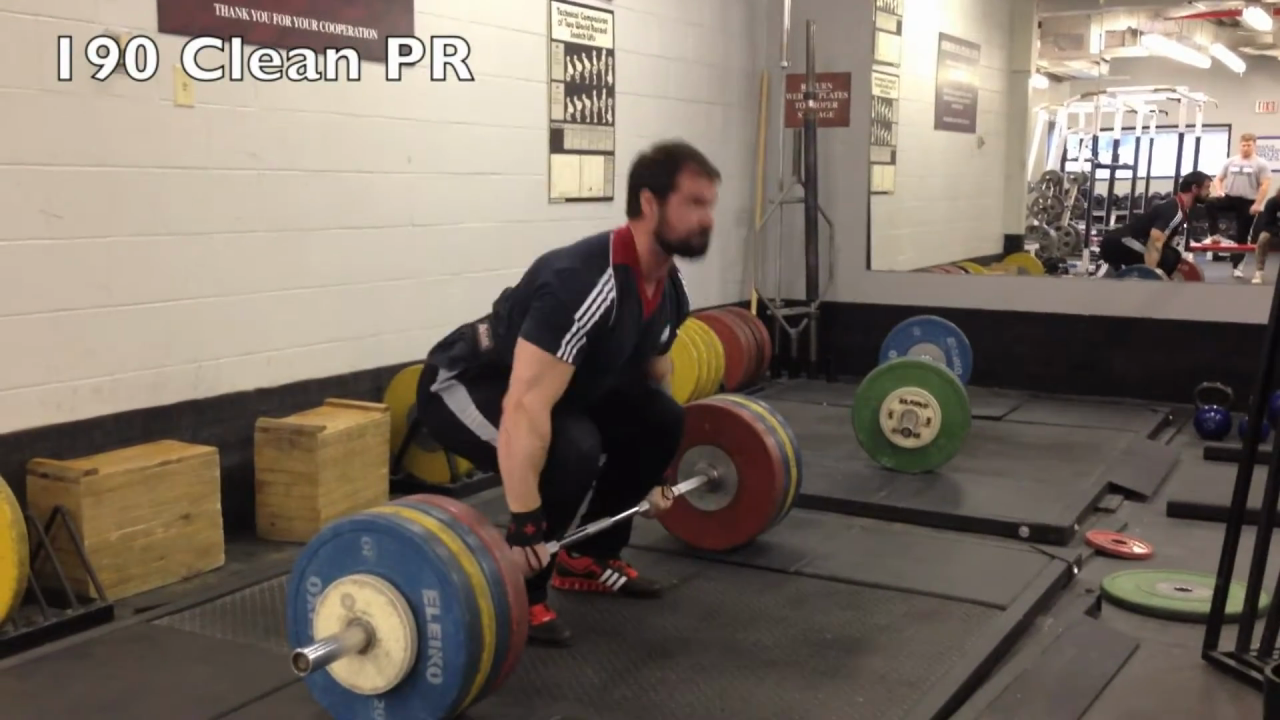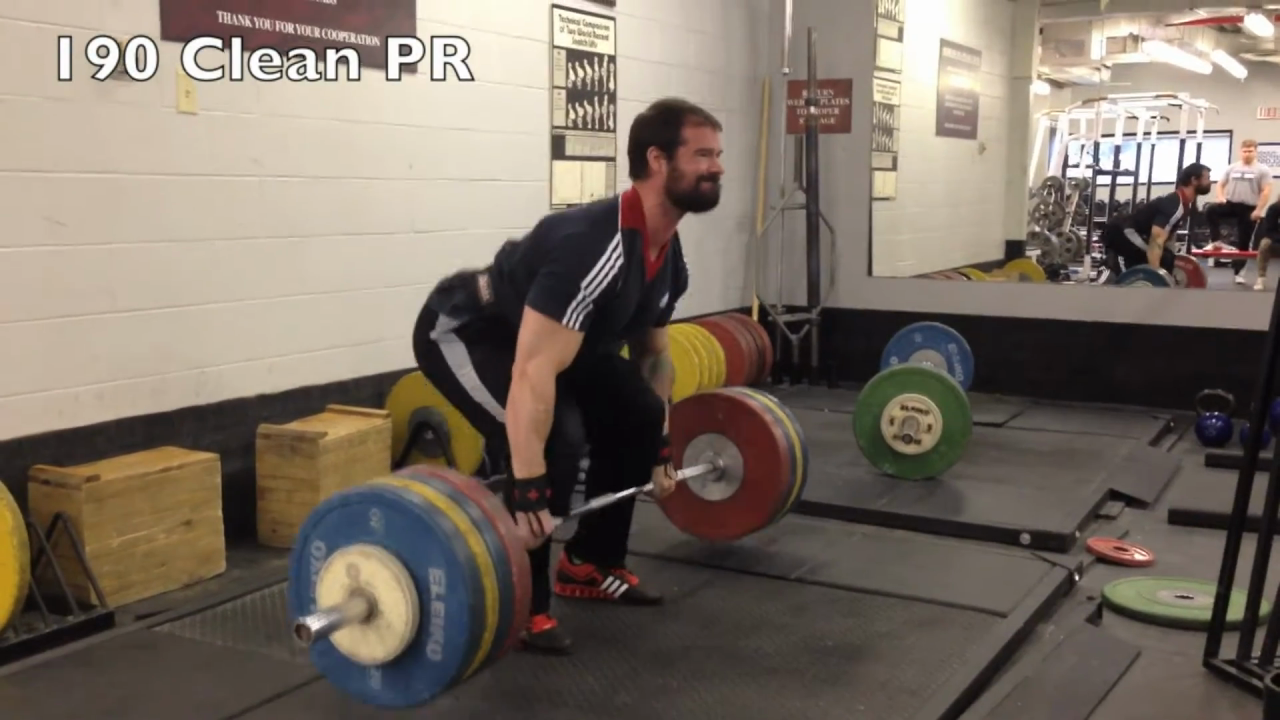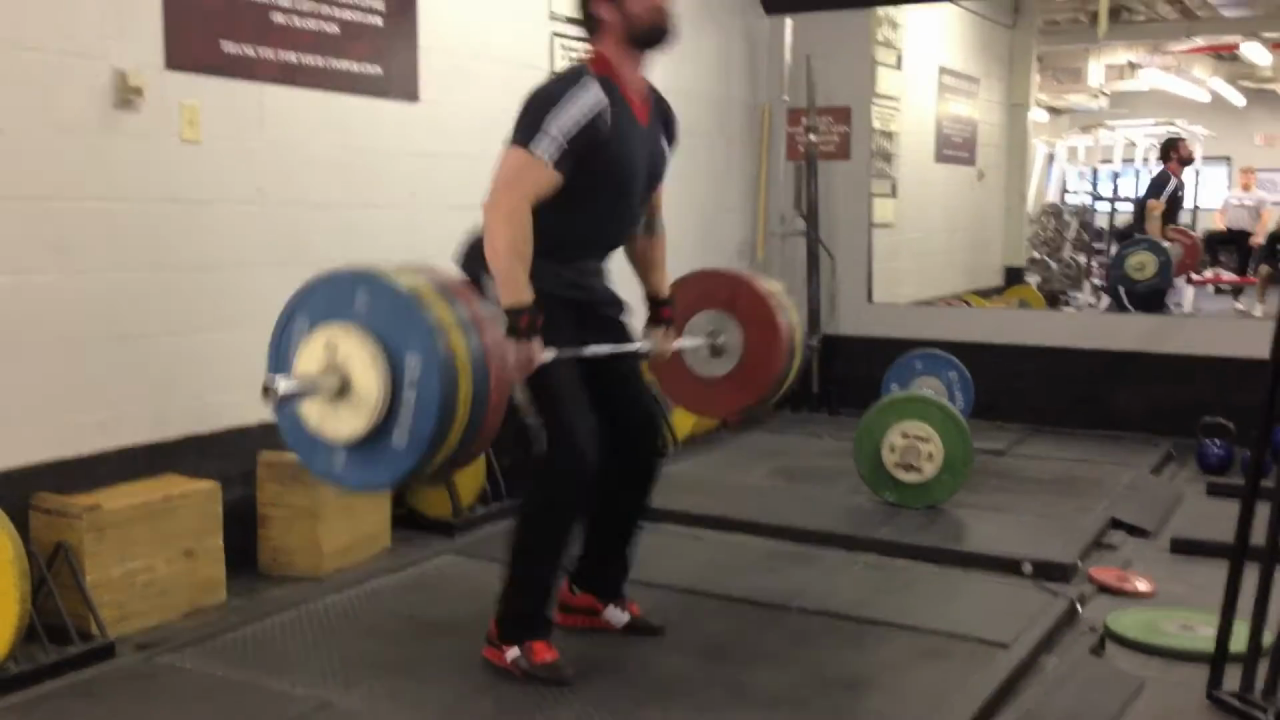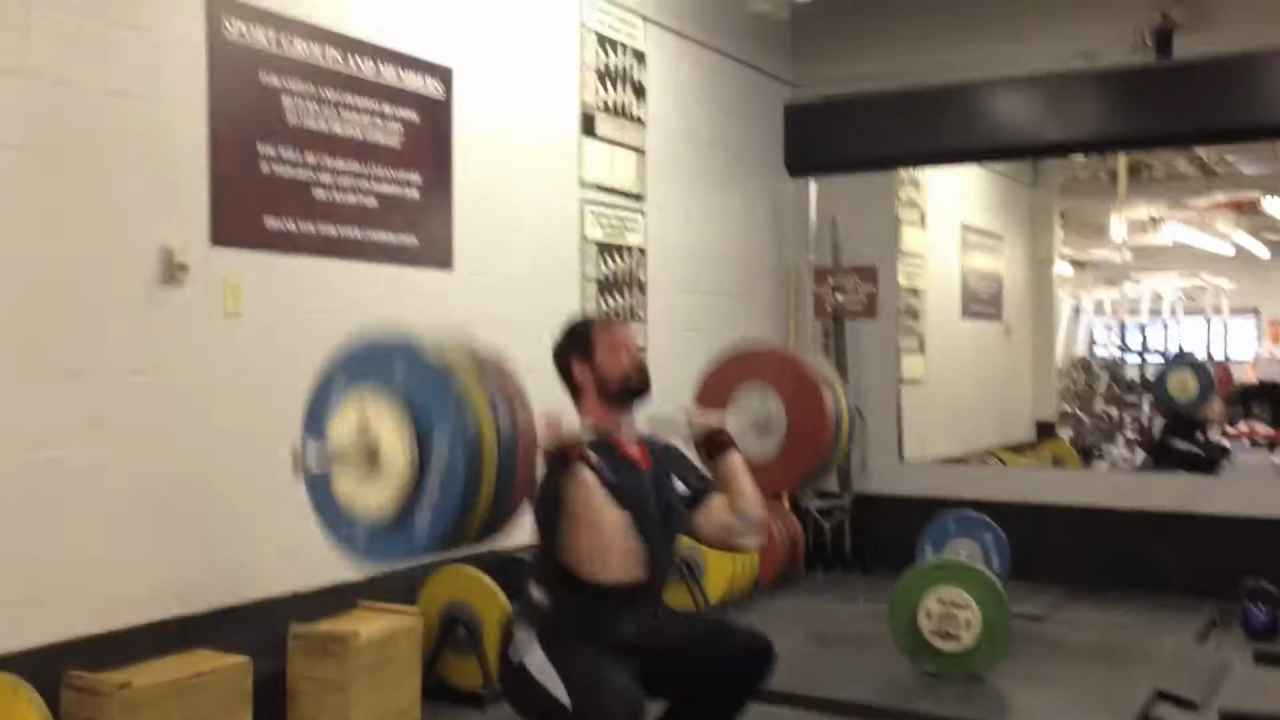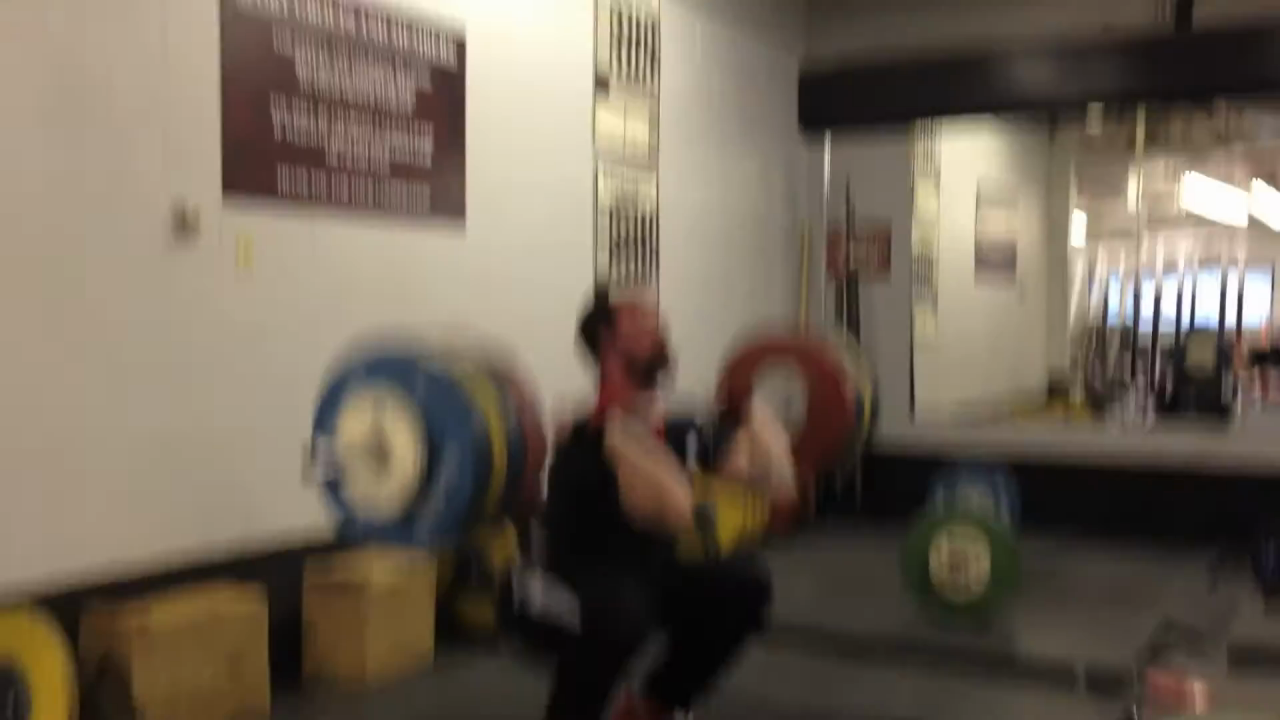
dt=0.5s
person 1, frame 1
left shoulder: (669, 290)
right shoulder: (583, 283)
left elbow: (653, 377)
right elbow: (523, 408)
left wrist: (654, 476)
right wrist: (524, 528)
right hip: (462, 385)
left knee: (661, 420)
right knee: (572, 449)
left ankle: (589, 557)
person 1, frame 2
left shoulder: (669, 257)
right shoulder: (593, 248)
left elbow: (652, 353)
right elbow: (532, 378)
left wrist: (660, 451)
right wrist: (527, 496)
left hip: (547, 336)
right hip: (465, 330)
left knee: (634, 416)
right knee: (558, 440)
left ankle: (591, 565)
person 1, frame 3
left shoulder: (656, 113)
right shoulder: (579, 96)
left elbow: (646, 219)
right elbow: (507, 202)
left wrist: (661, 311)
right wrist: (519, 321)
left hip: (586, 290)
right hip: (521, 291)
left knee: (635, 439)
right knee: (572, 454)
left ankle: (593, 593)
right ankle: (515, 632)
person 1, frame 4
left shoulder: (665, 460)
right shoulder: (576, 465)
left elbow: (745, 530)
right elbow: (613, 567)
left wrist: (718, 441)
right wrist: (569, 457)
right hip: (559, 644)
left knee: (746, 654)
person 1, frame 5
right shoulder: (590, 442)
left elbow: (777, 479)
right elbow: (674, 509)
left wrist: (746, 409)
right wrist: (612, 432)
right hip: (567, 589)
left knee: (745, 586)
right knee: (618, 612)
